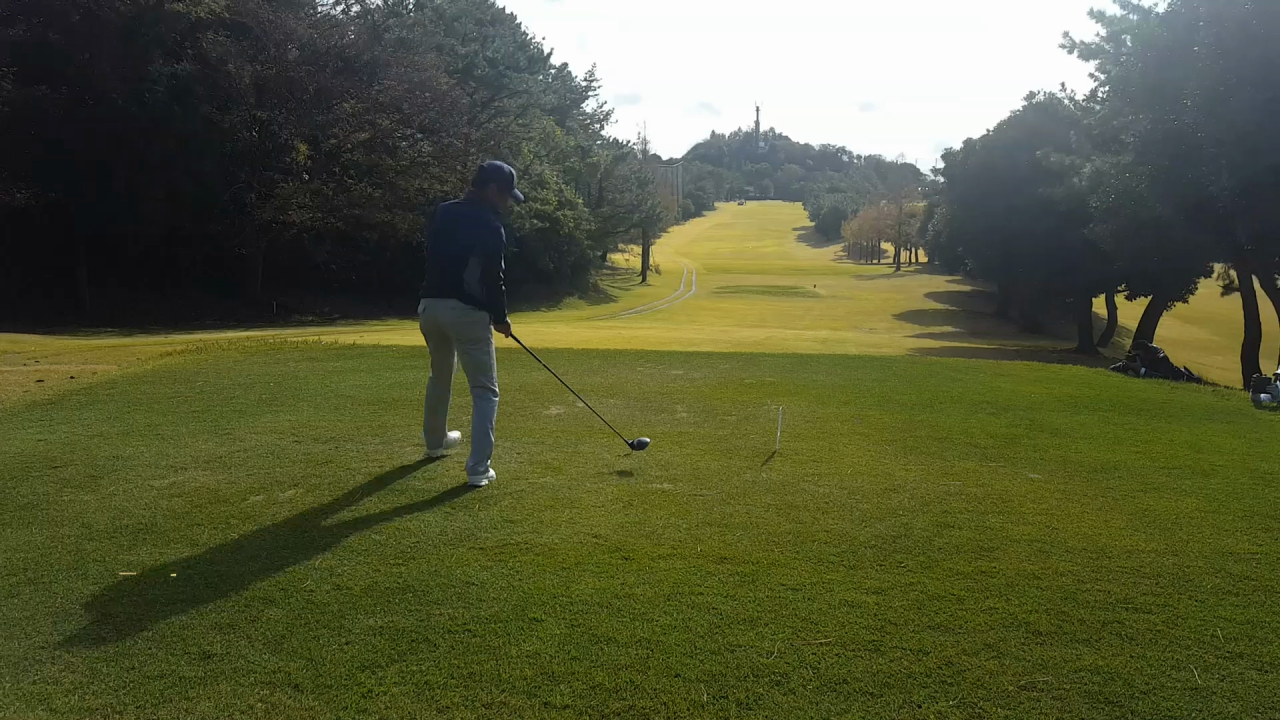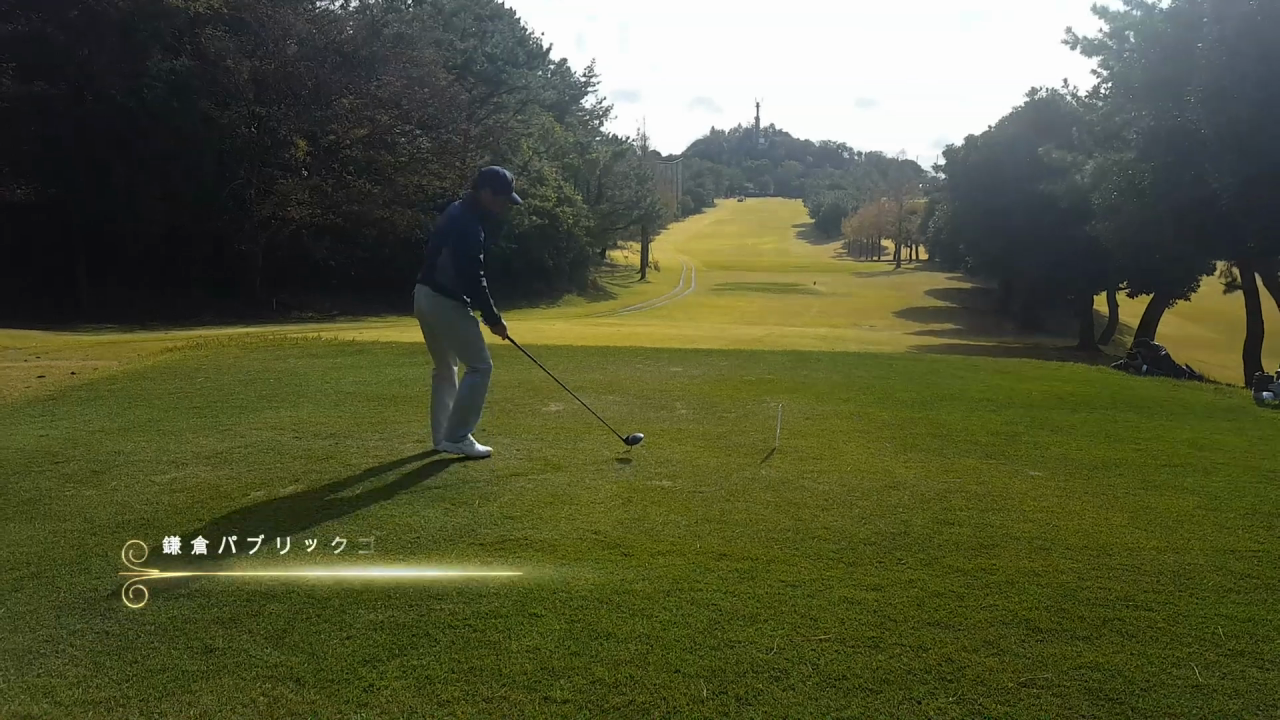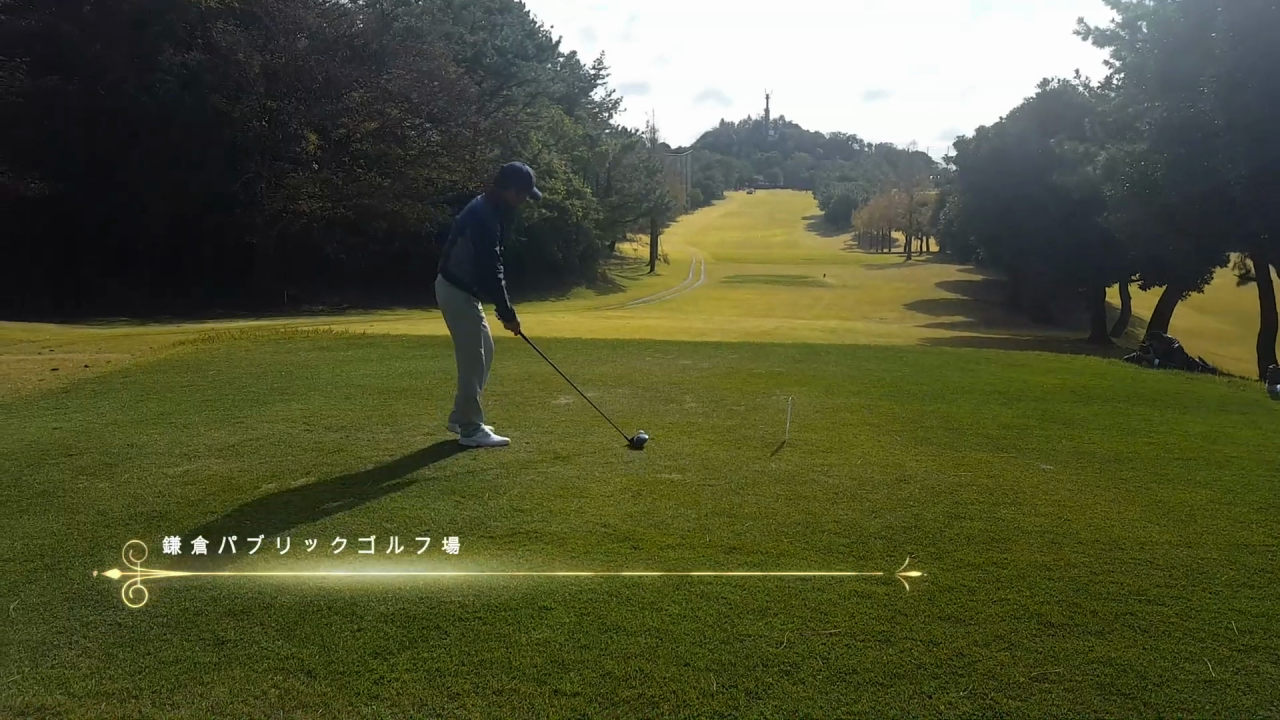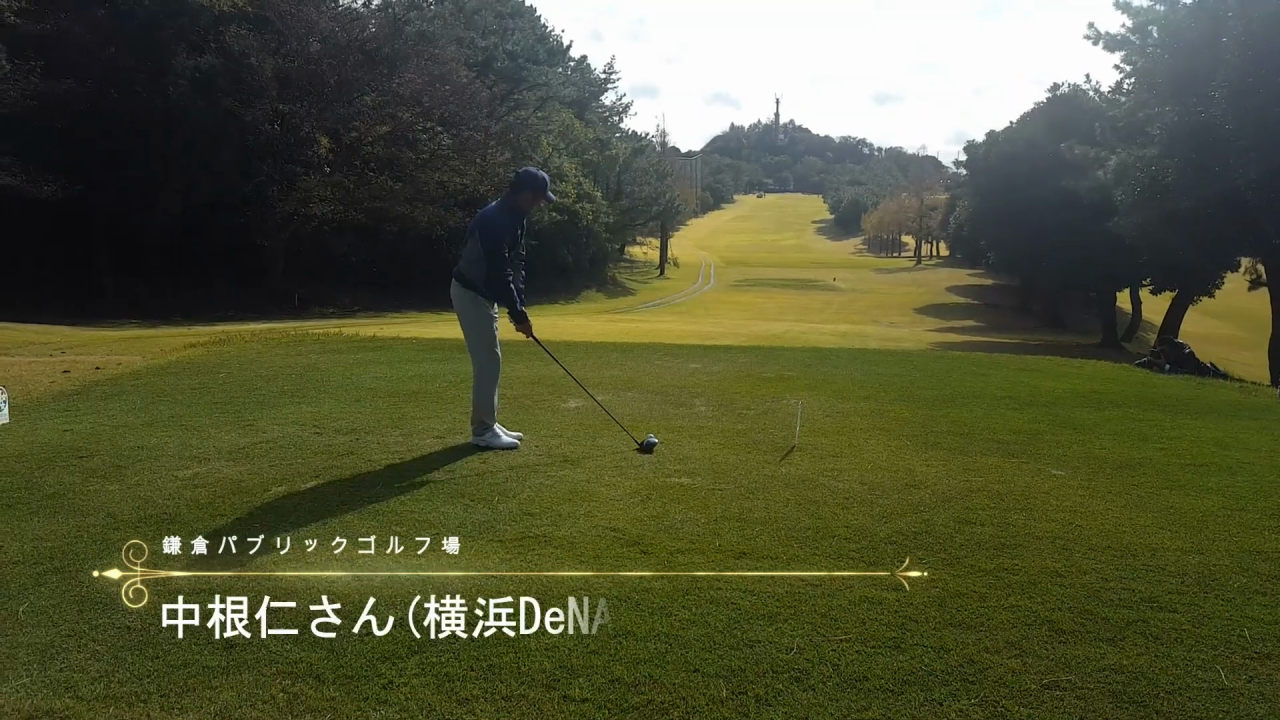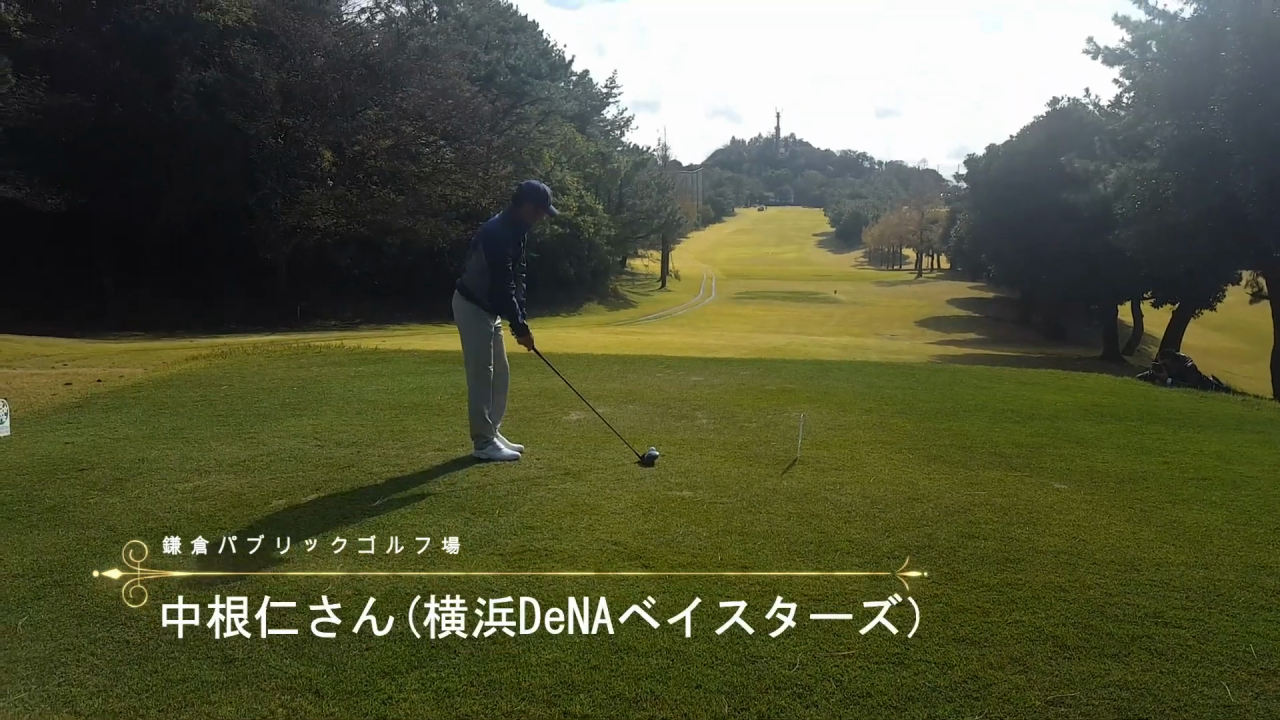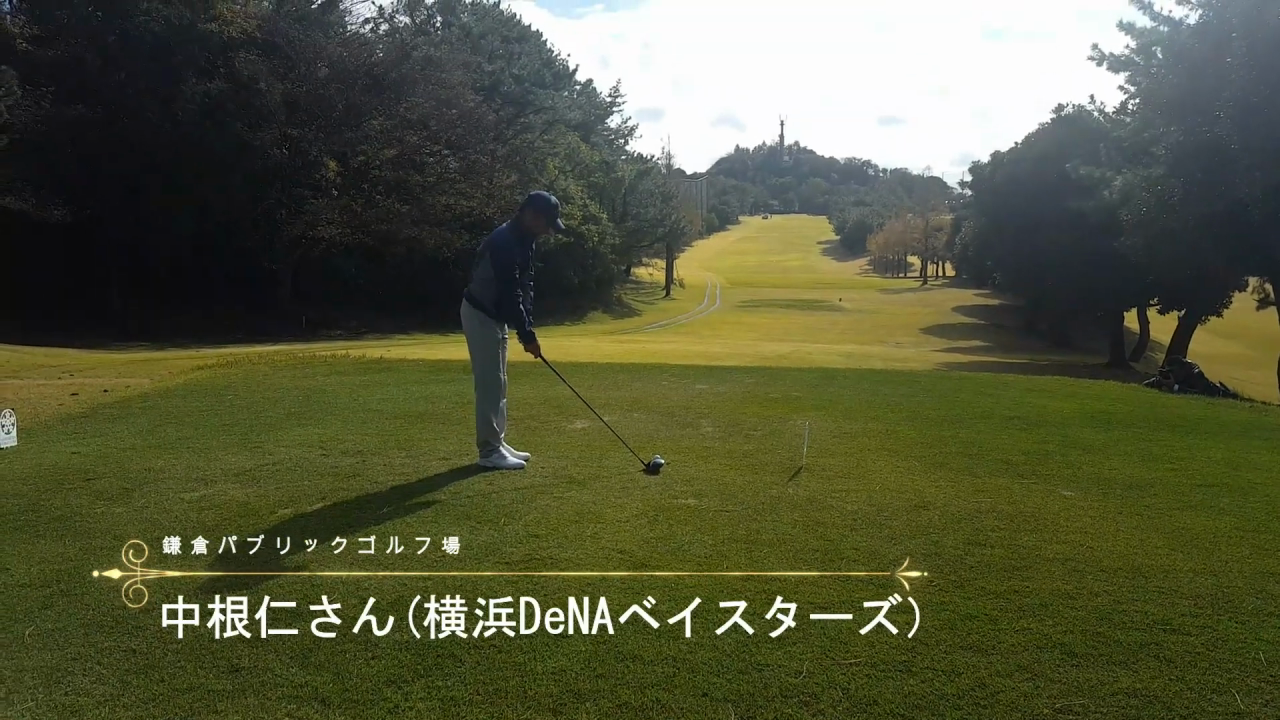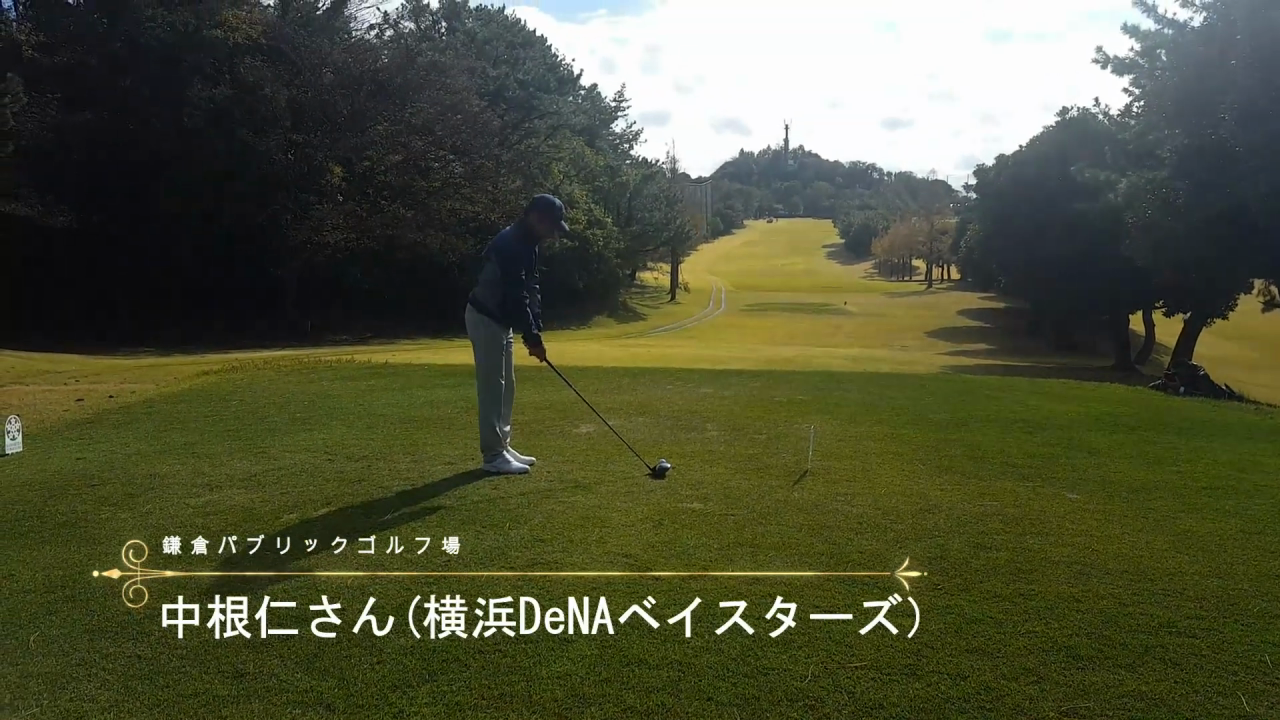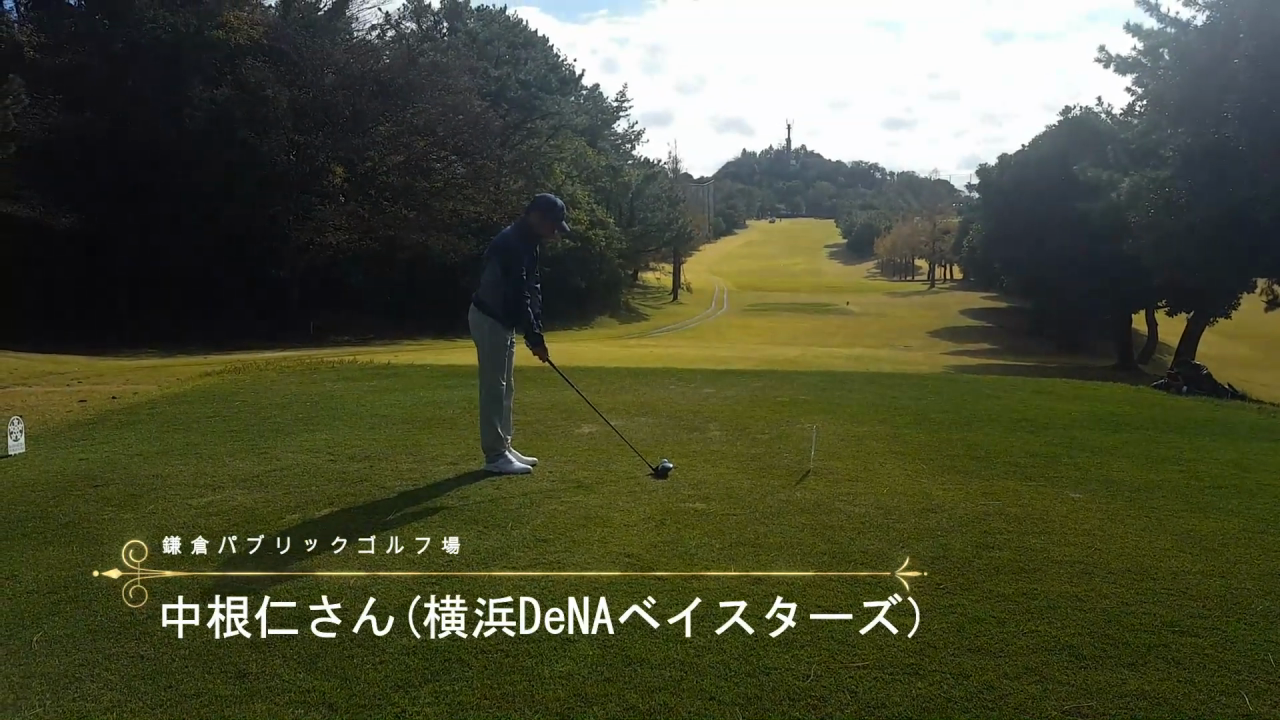
dt=0.4s
person 1, frame 1
left shoulder: (443, 213)
right shoulder: (490, 228)
left elbow: (435, 259)
right elbow: (493, 279)
right wrist: (500, 317)
left hip: (431, 305)
right hip: (467, 311)
left knee: (439, 374)
right knee: (484, 390)
left ankle: (436, 441)
right ankle: (478, 467)
person 1, frame 2
left shoulder: (459, 213)
right shoulder: (467, 225)
right elbow: (473, 277)
left wrist: (488, 313)
right wrist: (493, 318)
left hip: (426, 296)
right hip: (445, 301)
left knee: (444, 369)
right knee: (479, 367)
left ankle: (443, 436)
right ankle: (458, 435)
person 1, frame 3
left shoulder: (489, 210)
right shoulder: (484, 217)
left elbow: (490, 266)
right elbow: (489, 270)
left wrist: (504, 308)
right wrist: (507, 313)
left hip: (461, 288)
right hip: (457, 291)
left knee: (483, 352)
right knee: (472, 360)
left ankle: (462, 417)
right ankle: (470, 429)
person 1, frame 4
left shoulder: (514, 218)
right shoulder: (493, 220)
left elbow: (515, 264)
right elbow: (499, 272)
left wrist: (519, 306)
right wrist: (517, 313)
left hip: (485, 293)
right hip: (470, 292)
left knee: (491, 359)
right knee: (487, 359)
left ankle: (489, 423)
right ankle: (483, 429)
person 1, frame 5
left shoulder: (516, 231)
right shoulder: (496, 233)
left elbow: (516, 278)
right elbow: (502, 285)
left wrist: (520, 318)
right wrist: (519, 326)
left hip: (488, 307)
right hip: (473, 306)
left knee: (498, 372)
right knee: (482, 373)
left ankle: (492, 434)
right ankle: (483, 442)
person 1, frame 6
left shoulder: (524, 240)
right shoulder: (504, 242)
left elbow: (524, 287)
right elbow: (509, 293)
left wrist: (527, 327)
right wrist: (526, 334)
left hip: (495, 315)
right hip: (480, 314)
left knee: (498, 381)
right knee: (490, 381)
left ankle: (497, 443)
right ankle: (489, 450)
person 1, frame 7
left shoulder: (527, 243)
right shoulder: (509, 244)
left elbow: (530, 289)
right elbow: (515, 296)
left wrist: (535, 331)
right wrist: (532, 337)
left hip: (500, 319)
right hip: (485, 319)
left knee: (506, 386)
right knee: (493, 386)
left ankle: (502, 446)
right ankle: (493, 455)
person 1, frame 8
left shoulder: (528, 243)
right shoulder: (510, 243)
left elbow: (531, 289)
right elbow: (517, 295)
left wrist: (536, 331)
right wrist: (534, 337)
left hip: (503, 321)
right hip: (489, 319)
left knee: (505, 387)
right knee: (494, 387)
left ankle: (504, 448)
right ankle: (495, 456)
